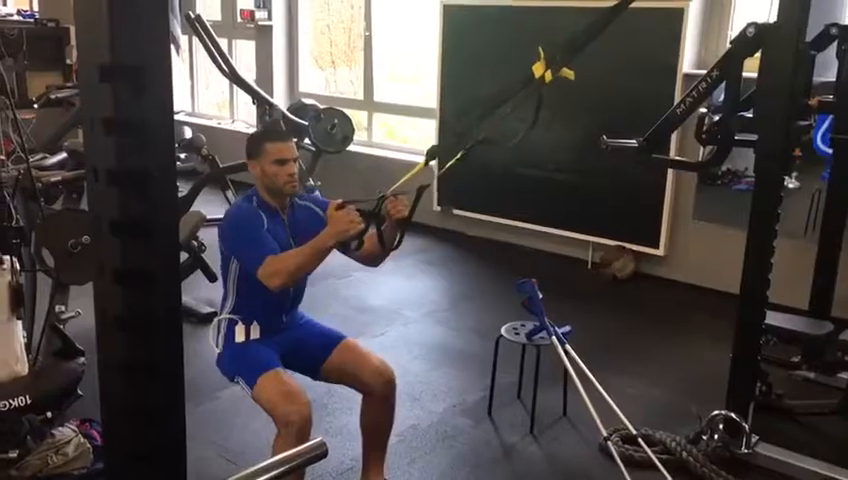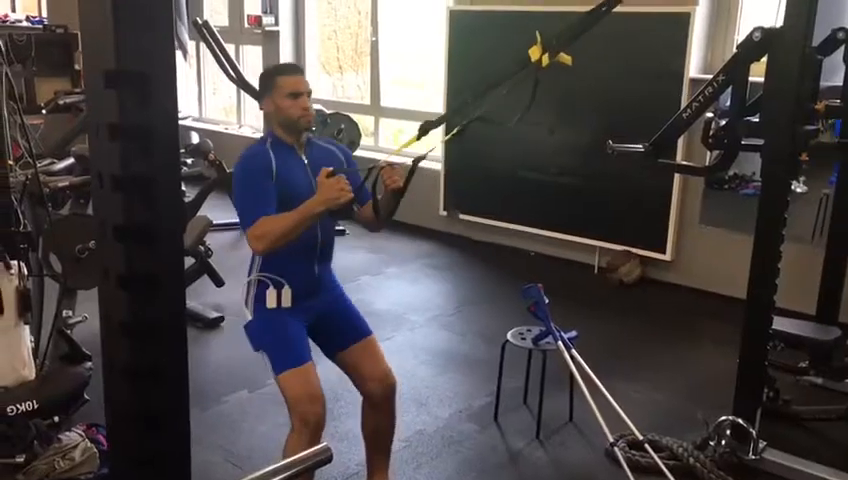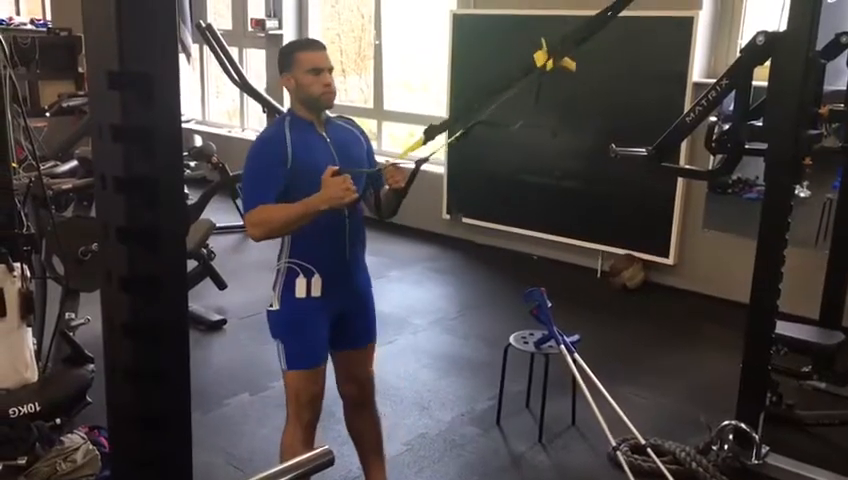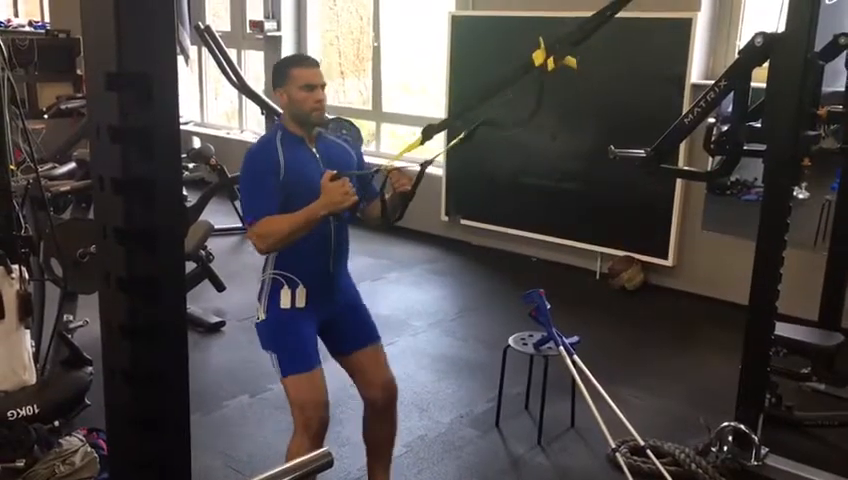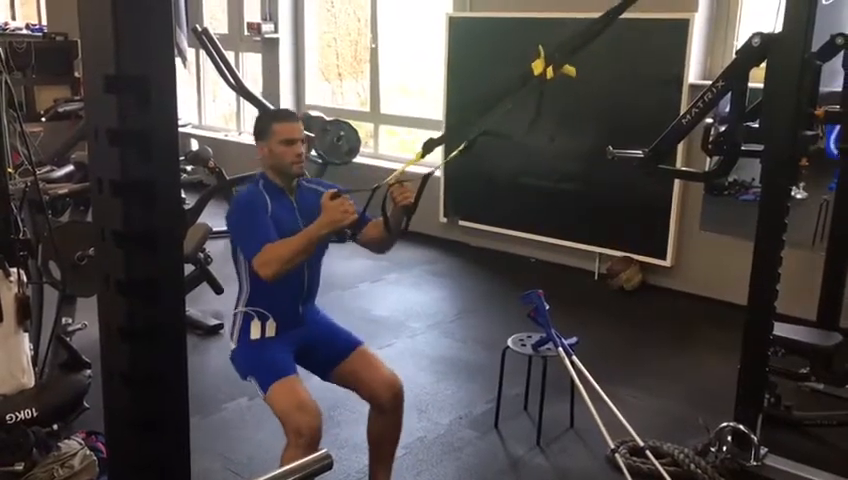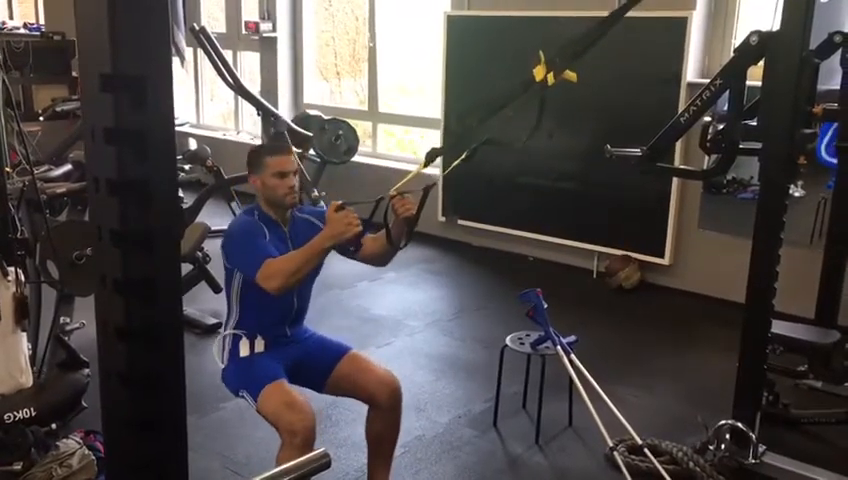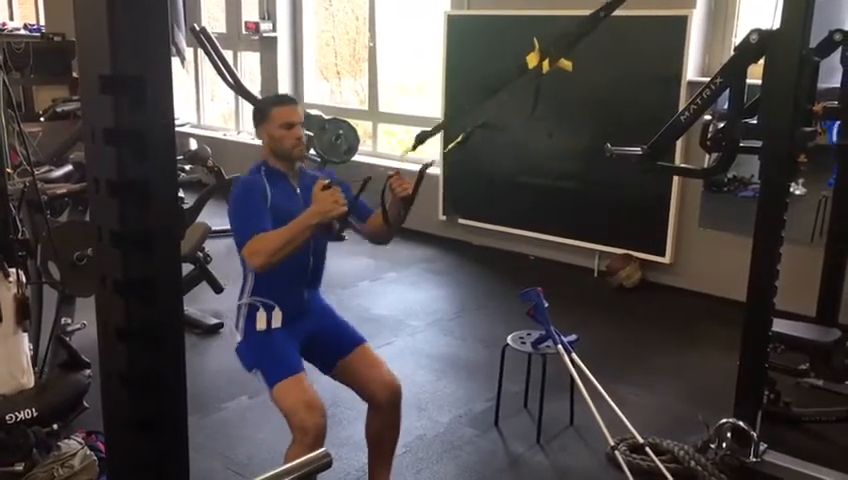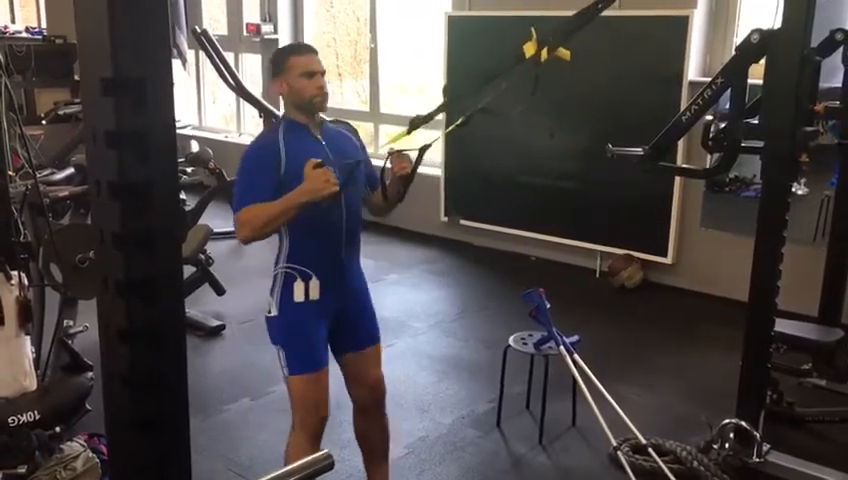
dt=0.5s
person 1, frame 1
left shoulder: (310, 207)
right shoulder: (242, 218)
left elbow: (368, 256)
right elbow: (275, 276)
left wrist: (392, 226)
right wrist: (331, 235)
left hip: (293, 324)
right hip: (245, 336)
left knee: (381, 379)
right knee: (296, 414)
person 1, frame 2
left shoulder: (332, 153)
right shoulder: (256, 162)
left elbow: (371, 220)
right elbow: (261, 239)
left wrist: (390, 194)
right wrist: (320, 202)
left hip: (325, 289)
right hip: (275, 300)
left knee: (381, 386)
right knee: (310, 413)
person 1, frame 3
left shoulder: (352, 134)
right shoulder: (274, 143)
left elbow: (380, 209)
right elbow: (257, 225)
left wrist: (394, 190)
right wrist: (321, 199)
left hip: (354, 282)
right hip: (303, 288)
left knee: (360, 394)
right knee: (304, 412)
person 1, frame 4
left shoulder: (343, 149)
right shoulder: (265, 156)
left elbow: (375, 215)
right elbow: (261, 237)
left wrist: (395, 195)
right wrist: (321, 206)
left hip: (339, 290)
right hip: (289, 299)
left knee: (382, 393)
right knee: (313, 419)
person 1, frame 5
left shoulder: (320, 192)
right shoulder: (249, 201)
left elbow: (377, 242)
right elbow: (268, 266)
left wrist: (398, 212)
right wrist: (324, 225)
left hip: (309, 319)
right hip: (260, 331)
left knee: (388, 391)
right knee: (306, 424)
person 1, frame 6
left shoulder: (312, 219)
right shoulder: (244, 230)
left elbow: (375, 254)
right elbow: (274, 279)
left wrist: (399, 225)
right wrist: (329, 237)
left hip: (298, 338)
right hip: (250, 350)
left knee: (387, 390)
right knee: (300, 425)
person 1, frame 7
left shoulder: (324, 180)
right shoulder: (250, 190)
left elbow: (377, 233)
right elbow: (256, 257)
left wrist: (397, 203)
right wrist: (313, 215)
left hip: (314, 310)
right hip: (265, 321)
left knee: (386, 392)
right knee: (310, 423)
person 1, frame 8
left shoulder: (346, 139)
right shoulder: (268, 149)
left elbow: (379, 206)
right elbow: (245, 228)
left wrist: (398, 179)
right wrist: (303, 193)
left hip: (350, 285)
right hip: (300, 292)
left knee: (371, 396)
right knee: (311, 418)
